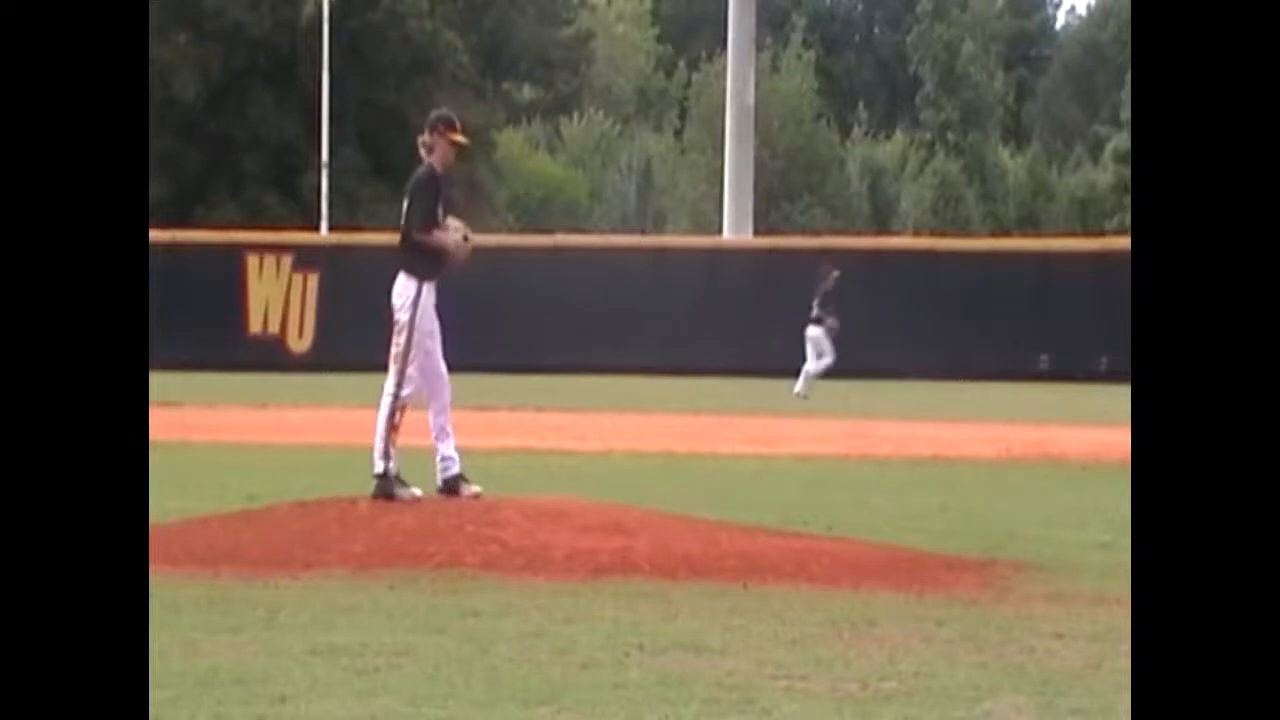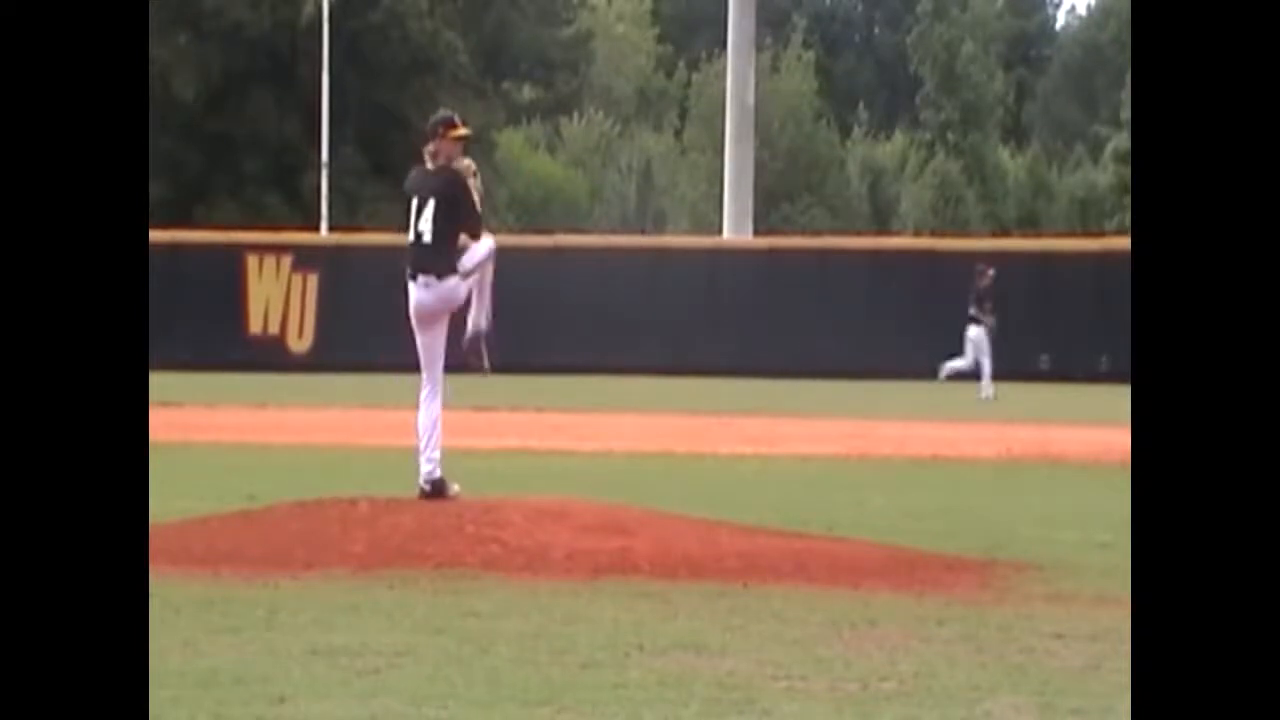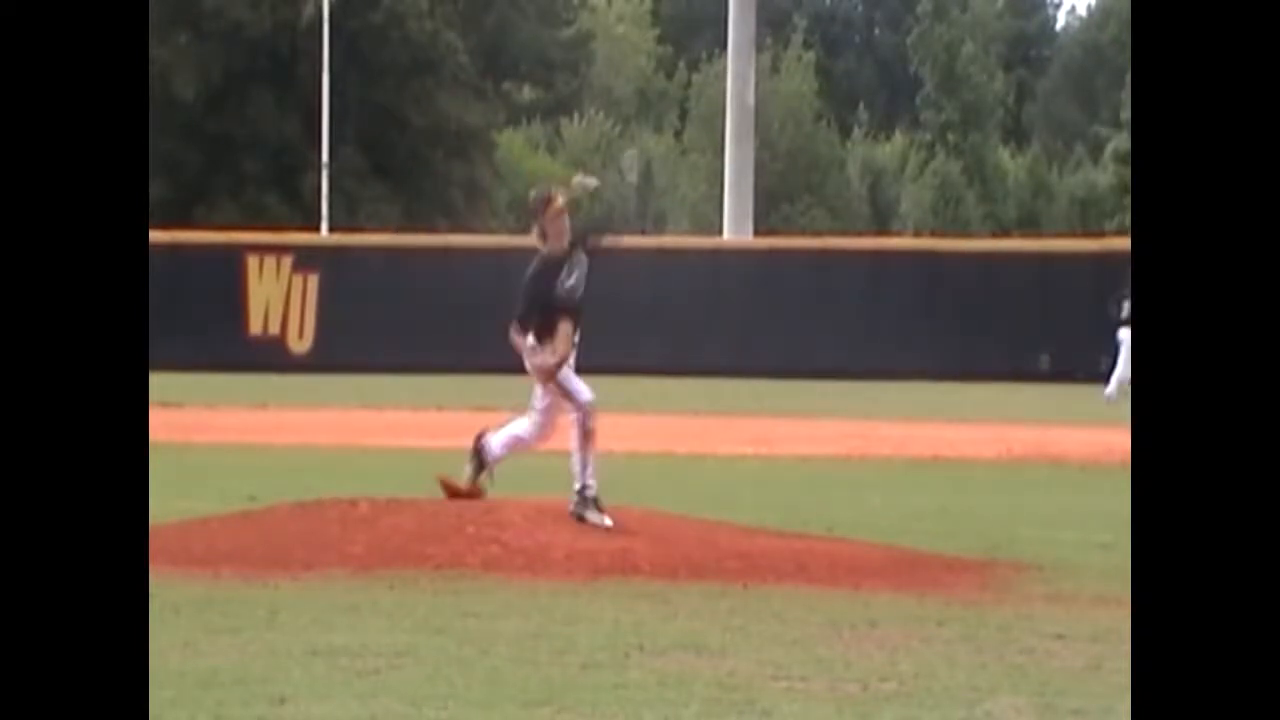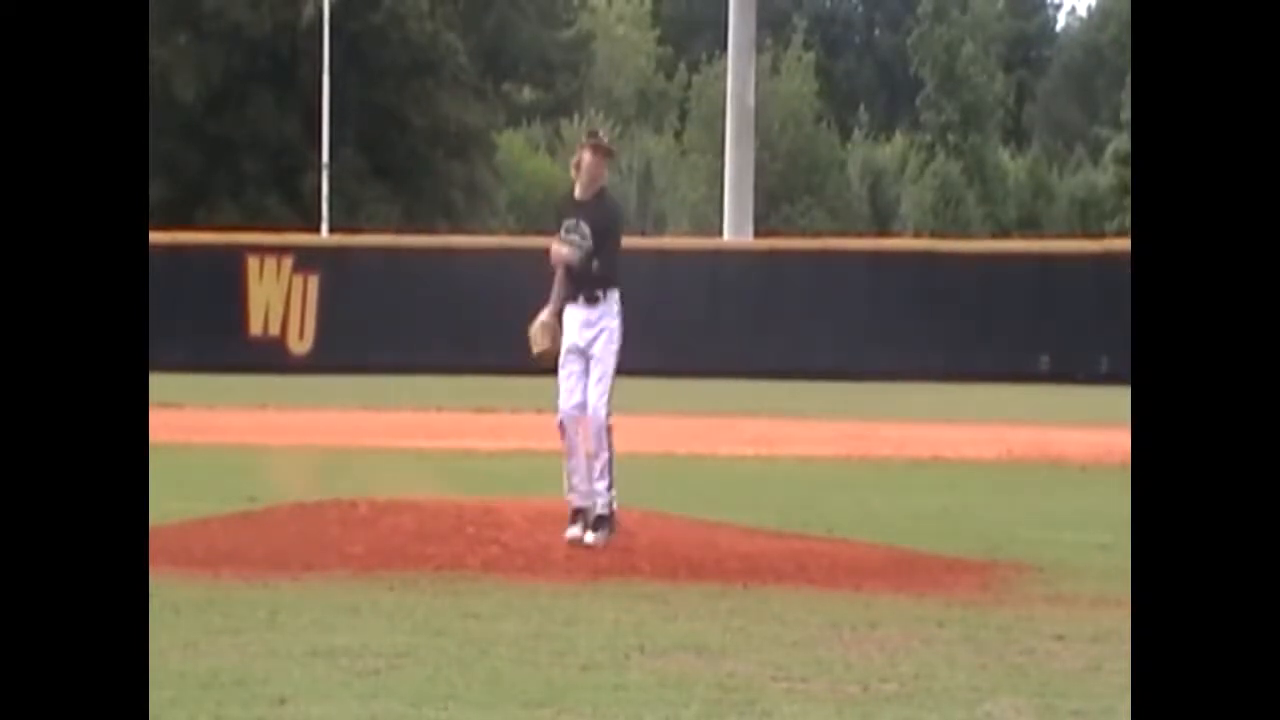
dt=1s
person 1, frame 1
left shoulder: (427, 178)
right shoulder: (429, 178)
right elbow: (420, 232)
left wrist: (446, 232)
right wrist: (451, 245)
left hip: (421, 288)
right hip: (415, 288)
left knee: (437, 383)
right knee: (402, 382)
left ankle: (449, 472)
right ankle: (385, 473)
person 1, frame 2
left shoulder: (414, 178)
right shoulder: (453, 181)
right elbow: (476, 230)
right wrist: (473, 192)
left hip: (417, 290)
right hip: (447, 285)
left knee: (431, 383)
right knee: (487, 246)
left ankle: (430, 475)
person 1, frame 3
left shoulder: (574, 243)
right shoulder: (540, 273)
right elbow: (517, 330)
right wrist: (536, 360)
left hip: (559, 351)
right hip: (542, 353)
left knee: (541, 427)
right knee: (585, 405)
left ankle: (488, 450)
right ankle: (584, 498)
person 1, frame 4
left shoulder: (610, 210)
right shoulder: (565, 206)
left elbow: (607, 265)
left wrist: (572, 257)
right wrist: (552, 304)
left hip: (605, 311)
right hip: (574, 311)
left knee: (598, 410)
right knee: (568, 409)
left ankle: (602, 510)
right ankle: (578, 506)
